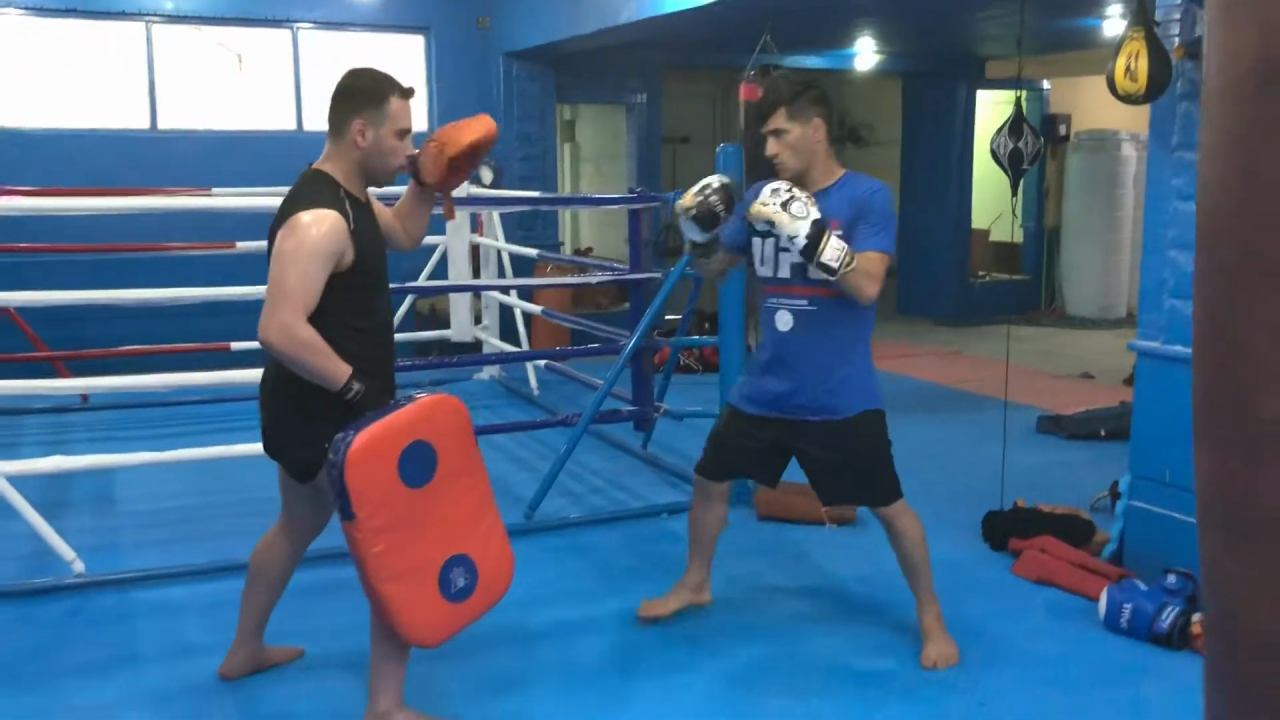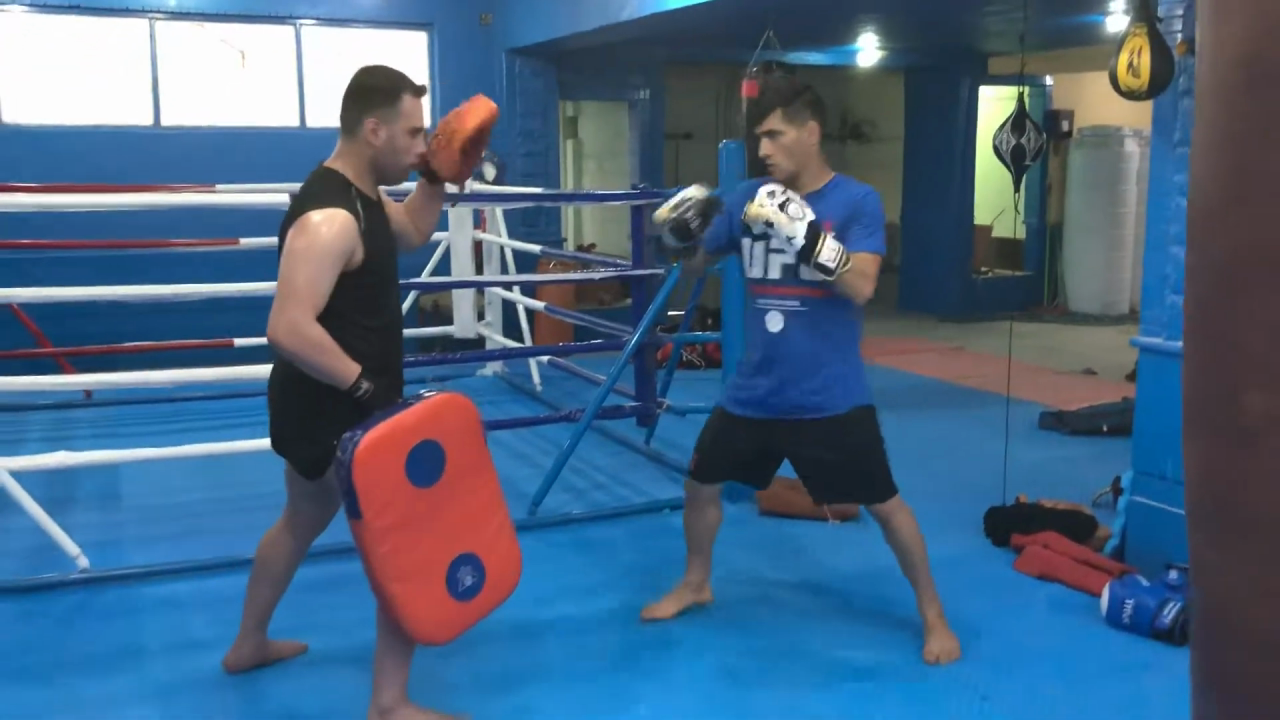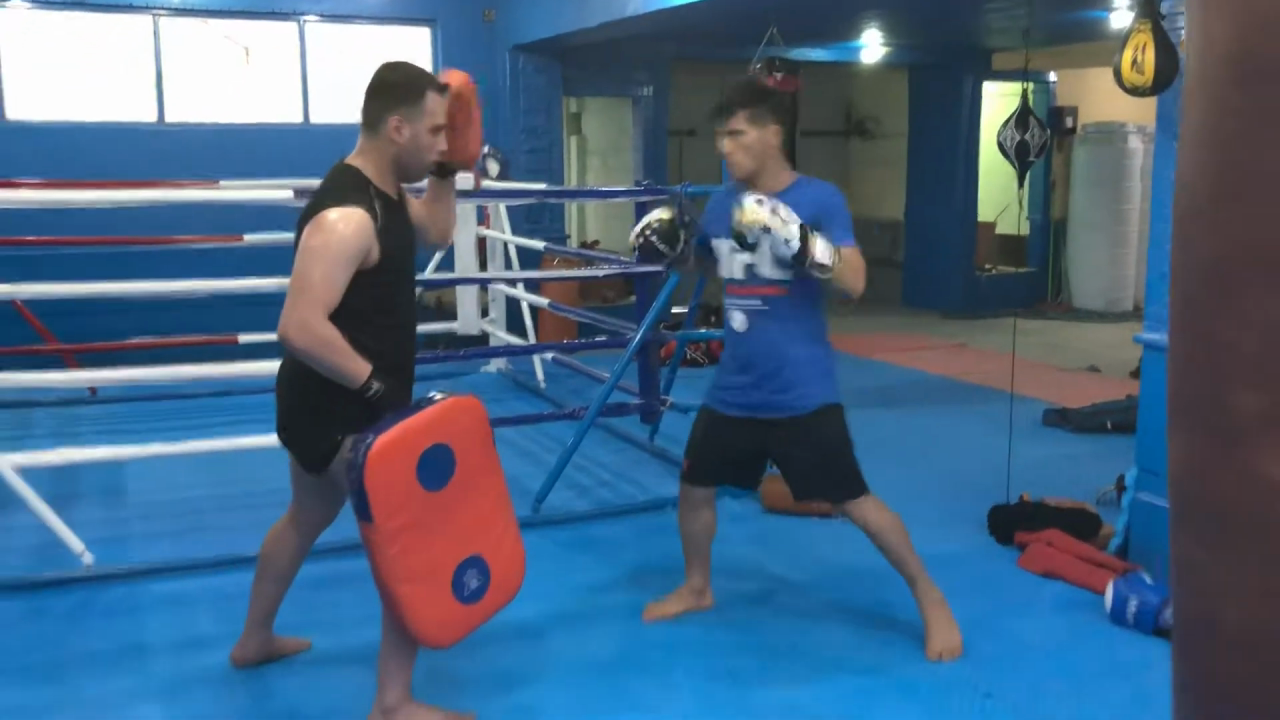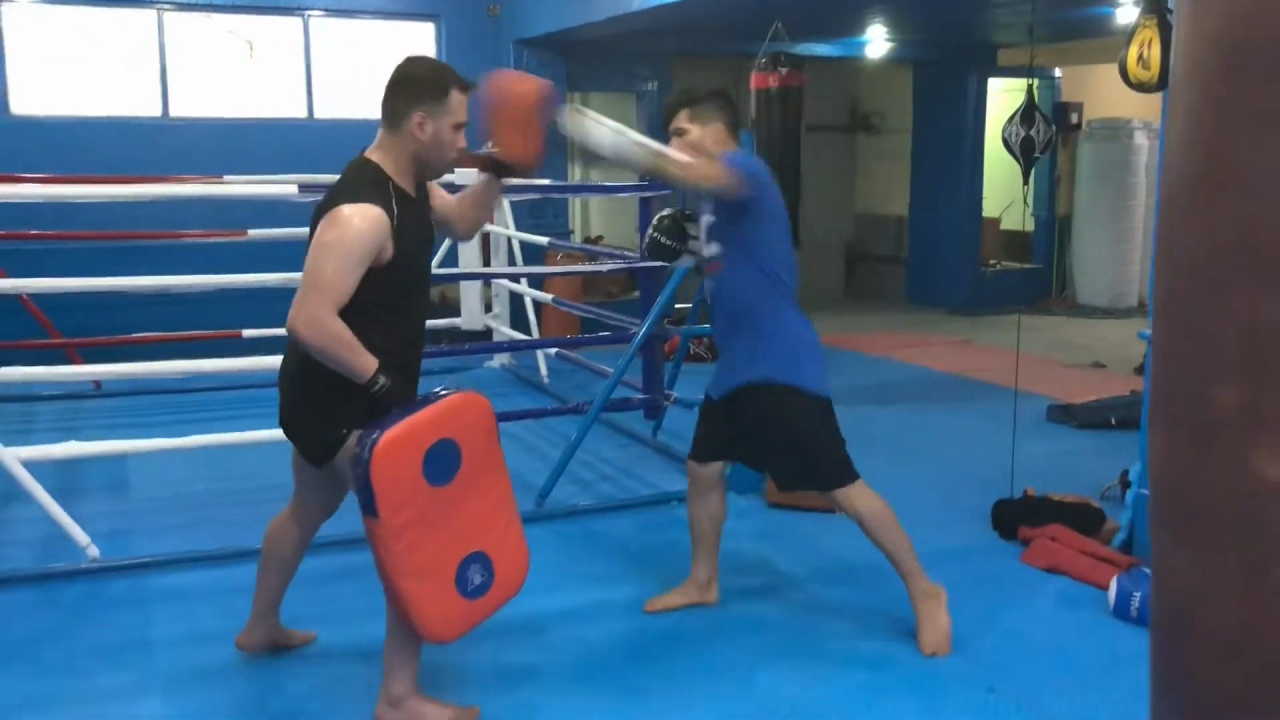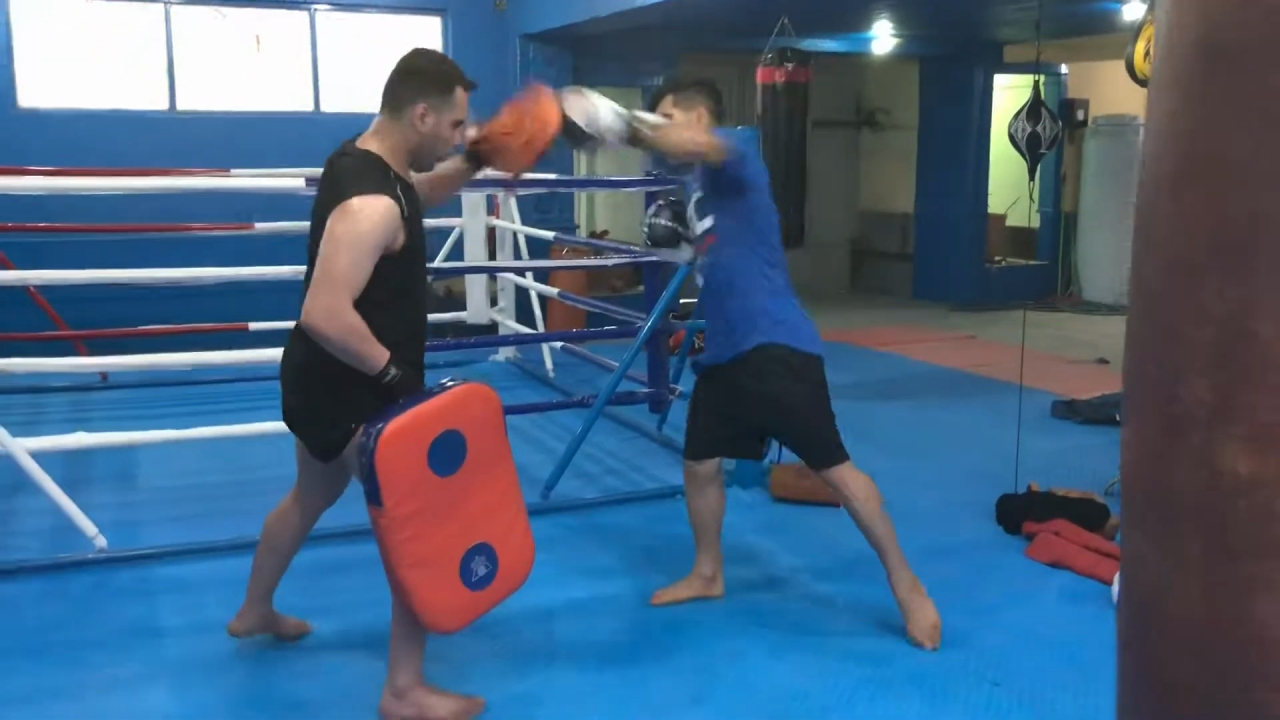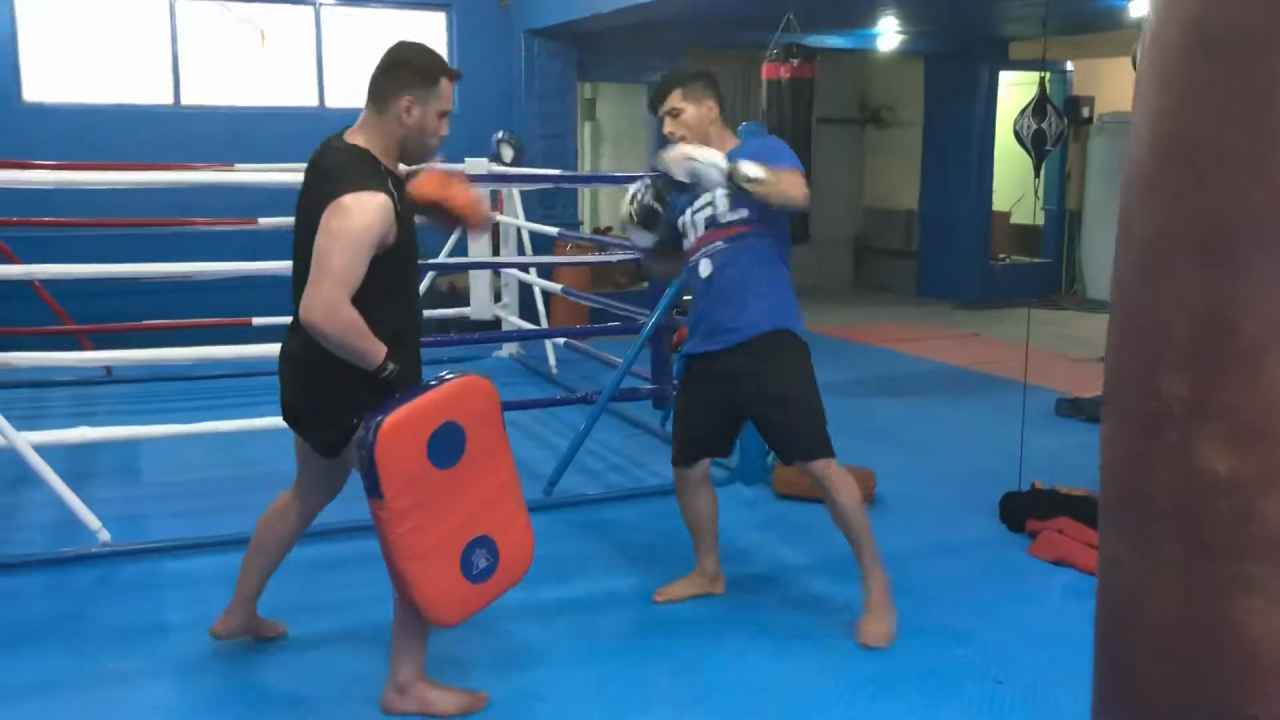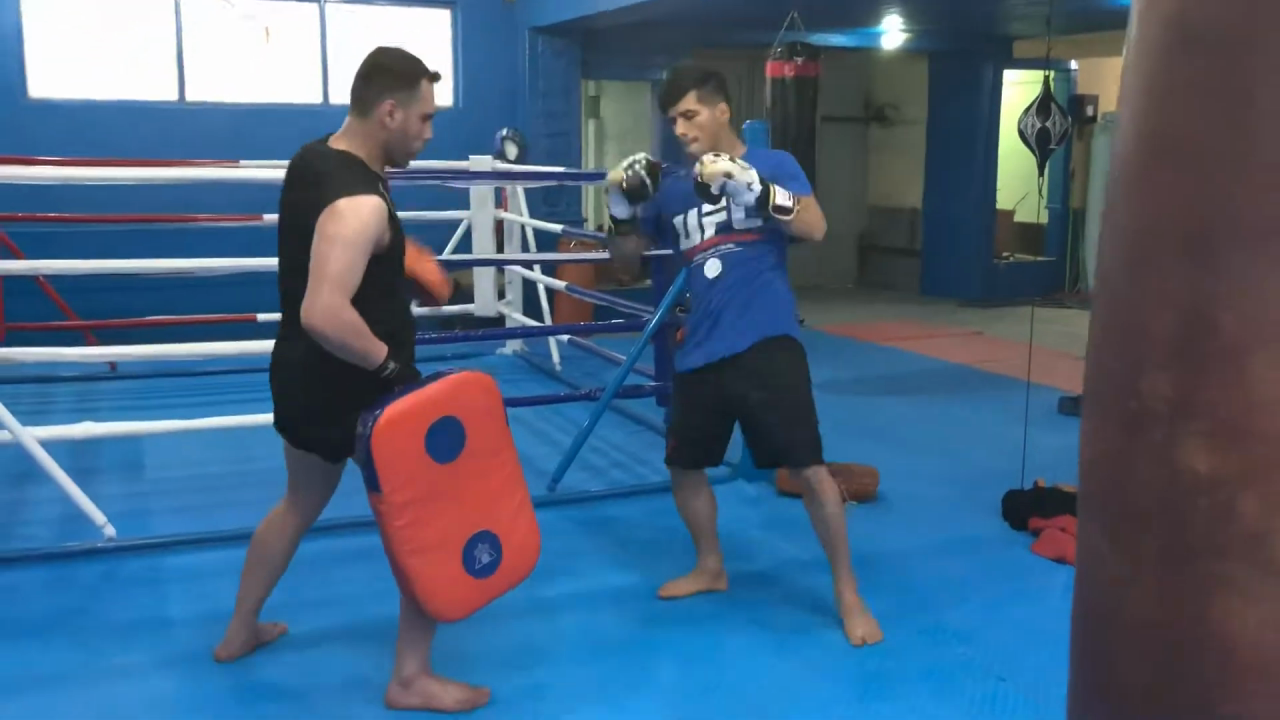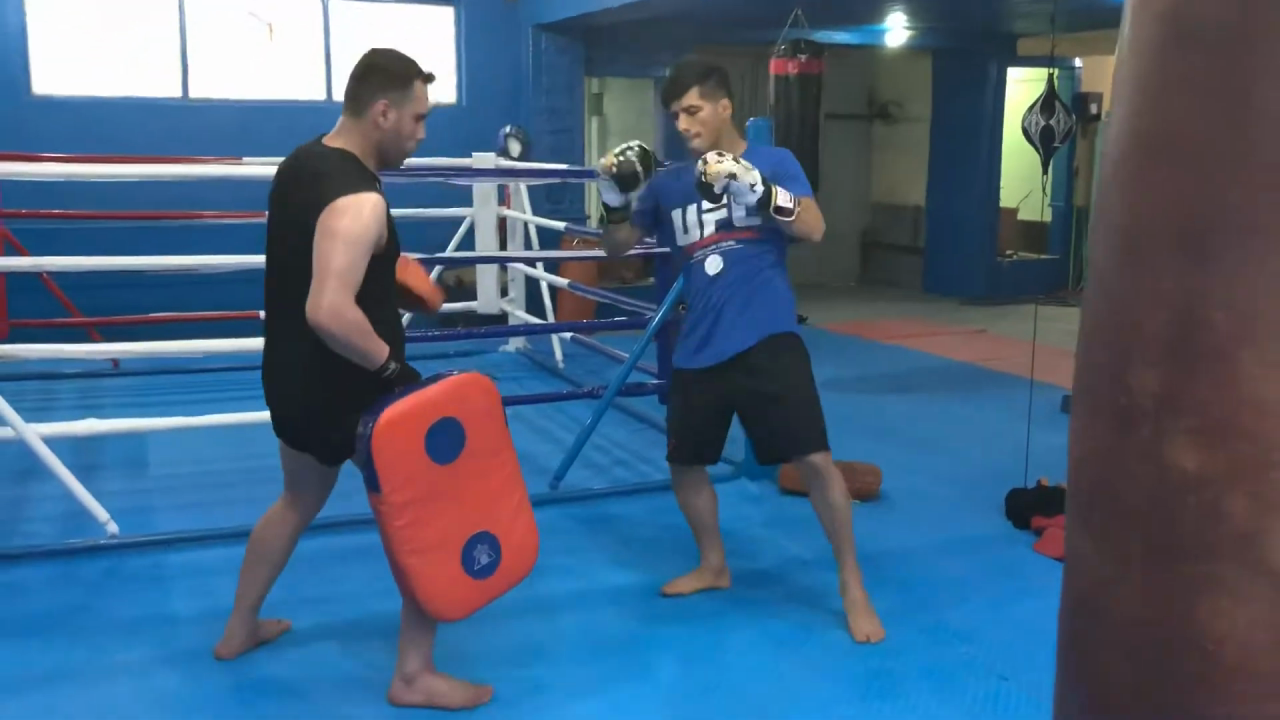
dt=0.1s
person 1, frame 1
left shoulder: (349, 195)
right shoulder: (320, 218)
left elbow: (405, 234)
right elbow: (280, 330)
left wrist: (431, 181)
right wrist: (358, 388)
left hip: (312, 408)
right hip: (329, 413)
left knee: (297, 526)
left ankle: (244, 650)
person 1, frame 2
left shoulder: (360, 194)
right shoulder: (329, 218)
left elbow: (410, 231)
right elbow: (288, 329)
left wrist: (434, 176)
right wrist: (365, 387)
left hip: (317, 407)
right hip: (337, 410)
left knee: (302, 520)
left ankle: (249, 642)
person 1, frame 3
left shoulder: (380, 190)
right shoulder: (347, 216)
left elbow: (435, 230)
right elbow: (299, 327)
left wrist: (446, 171)
right wrist: (375, 386)
left hip: (326, 402)
right hip: (345, 407)
left knee: (307, 516)
left ankle: (255, 637)
person 1, frame 4
left shoulder: (392, 178)
right shoulder: (360, 211)
left elbow: (459, 222)
right elbow: (307, 321)
left wrist: (497, 170)
right wrist: (380, 383)
left hip: (323, 393)
right hip: (347, 401)
left knee: (308, 508)
left ankle: (261, 624)
person 1, frame 5
left shoulder: (369, 161)
right shoulder: (370, 201)
left elbow: (425, 190)
right elbow: (322, 314)
left wrist: (472, 160)
right wrist: (392, 373)
left hip: (322, 382)
right hip: (353, 394)
left knee: (310, 497)
left ankle: (255, 611)
person 1, frame 6
left shoulder: (339, 152)
right shoulder: (366, 199)
right elbow: (324, 310)
left wrist: (420, 196)
right wrist: (391, 367)
left hip: (309, 375)
right hip: (354, 383)
left knee: (306, 494)
left ankle: (237, 617)
person 1, frame 7
left shoulder: (313, 159)
right shoulder: (356, 202)
right elbow: (324, 314)
left wrist: (392, 261)
right wrist: (391, 366)
left hip: (301, 378)
right hip: (352, 384)
left knee: (302, 503)
left ankle: (239, 631)
right ankle: (411, 680)
person 1, frame 8
left shoulder: (299, 165)
right shoulder: (357, 199)
right elbow: (329, 312)
left wrist: (382, 267)
right wrist: (392, 368)
left hip: (289, 376)
right hip: (346, 385)
left knee: (299, 501)
left ankle: (238, 629)
right ankle: (414, 676)
person 2, frame 1
left shoulder: (868, 197)
right shoulder: (763, 198)
left elbow: (867, 287)
right elbow: (712, 269)
left wrist: (807, 230)
right wrist: (699, 230)
left hip: (840, 397)
right hip: (765, 387)
left knee: (888, 505)
right knee: (710, 481)
left ankle: (930, 617)
right ankle: (694, 584)
person 2, frame 2
left shoulder: (857, 201)
right shoulder: (745, 198)
left elbow: (860, 287)
right elbow: (698, 261)
left wrist: (802, 232)
right wrist: (679, 232)
left hip: (828, 394)
right hip: (752, 391)
left knee: (881, 501)
right knee: (700, 485)
left ankle: (932, 611)
right ankle: (694, 584)
person 2, frame 3
left shoulder: (820, 199)
right shoulder: (721, 203)
left elbow: (853, 281)
left wrist: (793, 236)
left hip: (800, 392)
right hip: (736, 389)
left knee: (855, 502)
right knee: (694, 488)
left ankle: (932, 604)
right ankle: (696, 588)
person 2, frame 4
left shoulder: (748, 171)
right shoulder: (718, 206)
left elbow: (705, 174)
left wrist: (617, 143)
right wrist: (679, 244)
left hip: (783, 368)
right hip: (739, 368)
left knee: (838, 486)
right knee: (702, 470)
left ankle: (924, 593)
right ankle: (701, 582)
person 2, frame 5
left shoulder: (734, 152)
right shoulder: (706, 187)
left elbow: (691, 145)
left wrist: (624, 124)
left hip: (774, 344)
right hip: (725, 351)
left knee: (833, 469)
right knee: (699, 465)
left ankle: (906, 585)
right ankle: (707, 573)
person 2, frame 6
left shoulder: (762, 152)
right shoulder: (683, 186)
left elbow: (795, 195)
right elbow: (667, 261)
left wrist: (724, 166)
right wrist: (649, 224)
left hip: (768, 336)
right hip: (705, 346)
left knee: (818, 463)
right knee: (689, 465)
left ankle: (873, 585)
right ankle: (709, 571)
person 2, frame 7
left shoulder: (773, 164)
right shoulder: (672, 186)
left elbow: (815, 228)
right elbow: (625, 254)
left wrist: (750, 185)
right wrist: (624, 209)
left hip: (766, 342)
right hip: (700, 353)
left knee: (808, 468)
right knee: (686, 468)
left ankle: (847, 592)
right ankle: (709, 567)
person 2, frame 8
left shoulder: (773, 161)
right shoulder: (670, 181)
left elbow: (814, 229)
right elbow: (619, 244)
left wrist: (750, 183)
right wrist: (616, 193)
left hip: (769, 340)
right hip: (698, 351)
left knee: (814, 461)
right knee: (686, 466)
left ankle: (852, 585)
right ankle: (714, 565)
